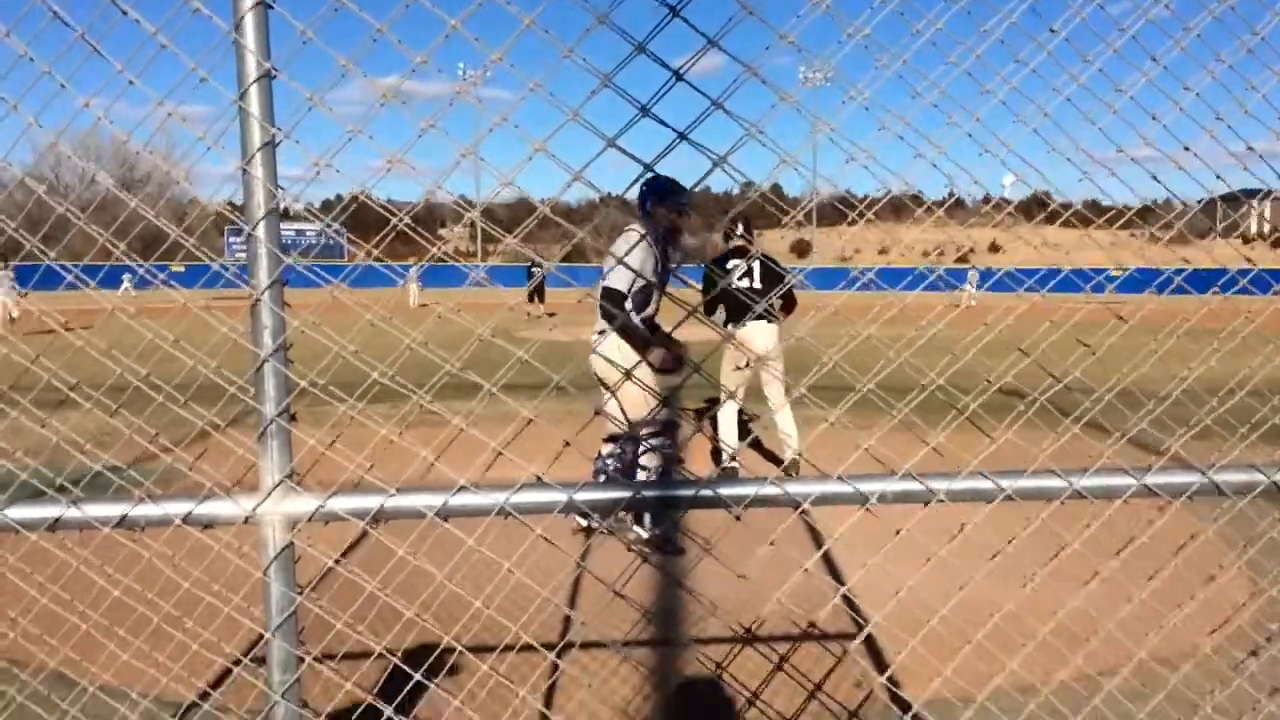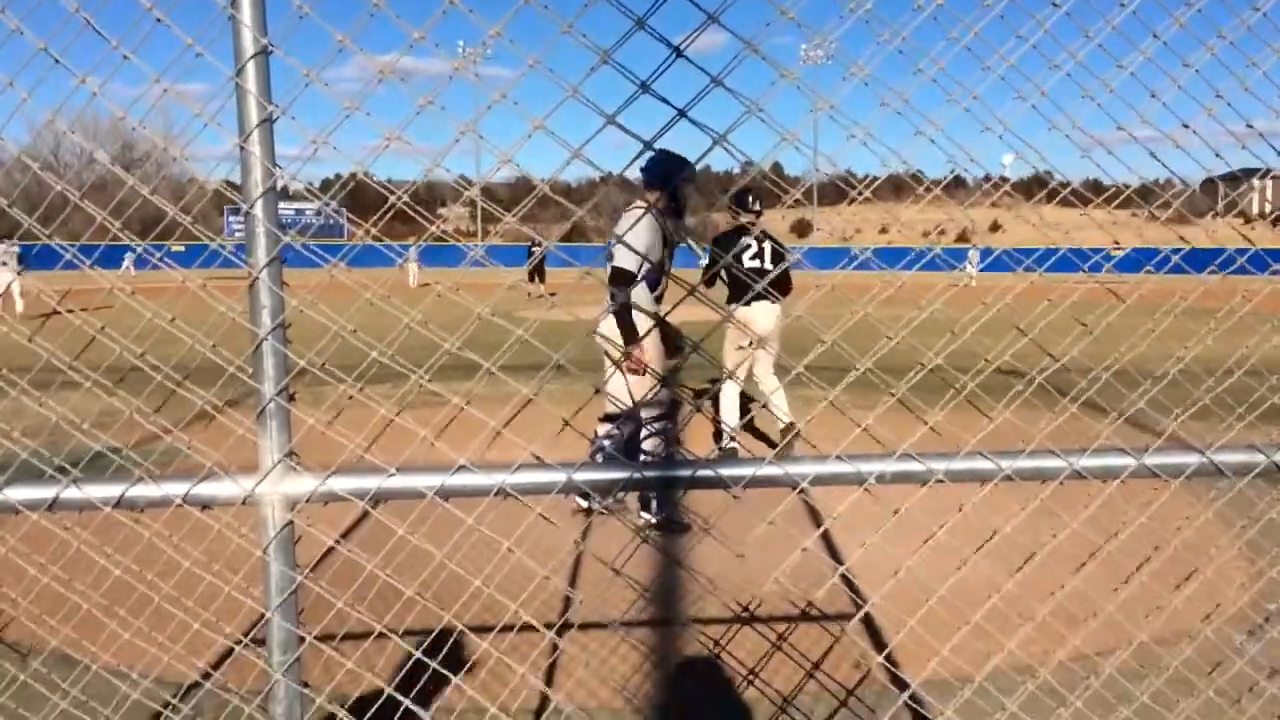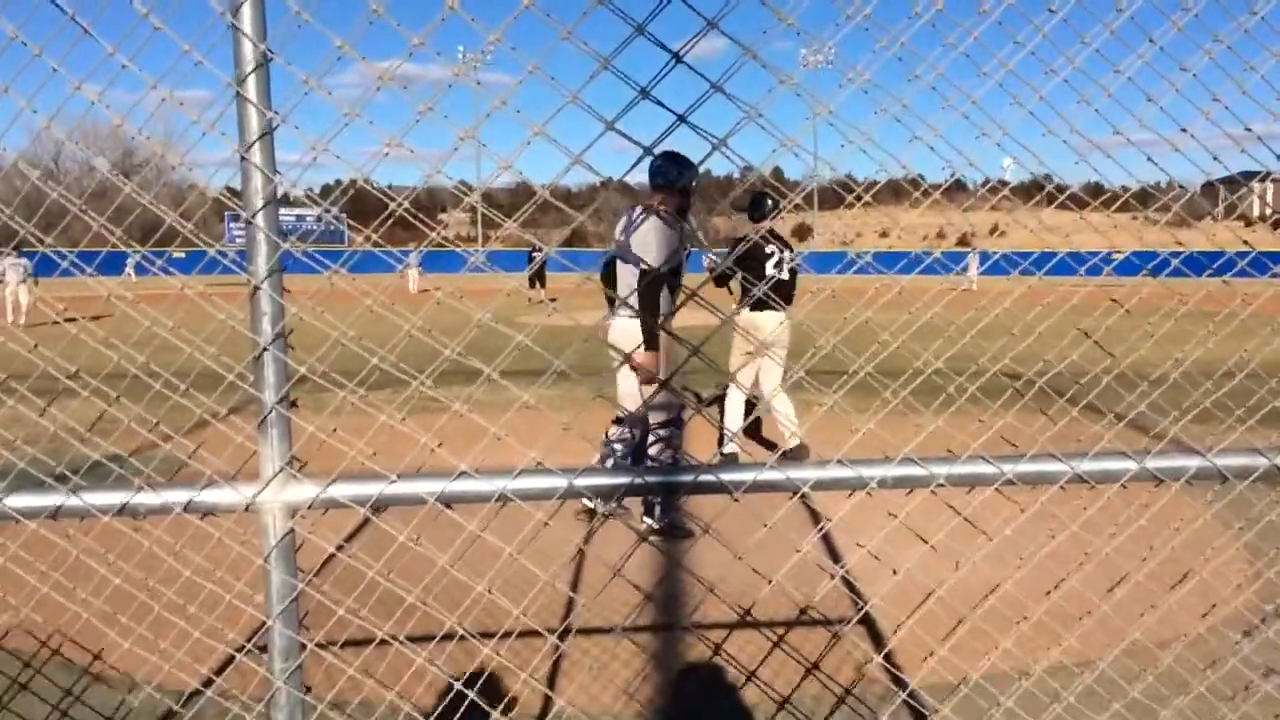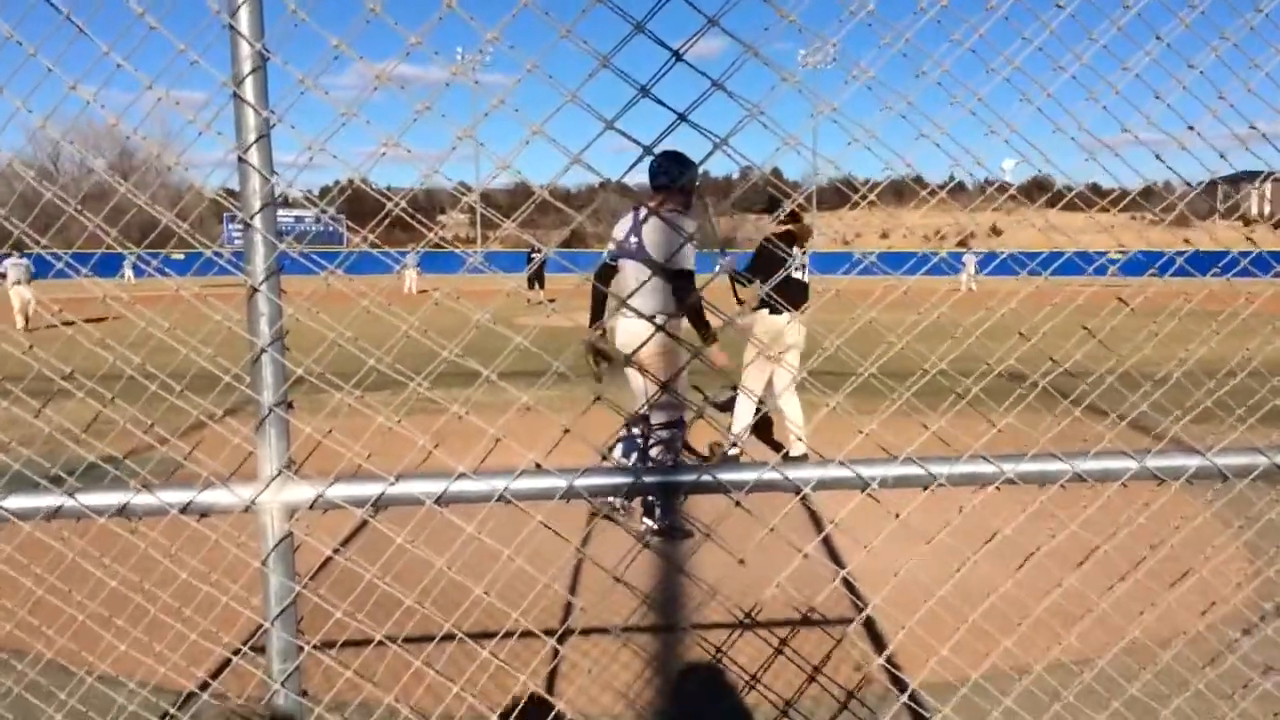
dt=0.2s
person 1, frame 1
left shoulder: (653, 244)
right shoulder: (636, 242)
right elbow: (610, 304)
left wrist: (662, 339)
right wrist: (652, 348)
left hip: (620, 349)
right hip: (621, 350)
left knee: (622, 433)
right knee: (658, 430)
left ankle: (594, 513)
right ankle: (648, 524)
person 1, frame 2
left shoulder: (639, 217)
right shoulder: (648, 222)
right elbow: (620, 285)
left wrist: (657, 320)
right wrist: (633, 344)
left hip: (619, 326)
right hip: (633, 329)
left knee: (620, 412)
right knee: (660, 414)
left ankle: (593, 493)
right ankle: (655, 507)
person 1, frame 3
left shoulder: (632, 218)
right shoulder: (668, 224)
left elbow: (608, 273)
right elbow: (650, 287)
right wrist: (653, 347)
left hip: (622, 325)
right hip: (647, 331)
left knee: (630, 416)
right knee: (665, 421)
left ankle: (600, 496)
right ankle: (658, 512)
person 1, frame 4
left shoulder: (629, 221)
right shoulder: (679, 224)
left elbow: (601, 278)
right elbow: (684, 289)
left wrist: (595, 326)
right wrist: (709, 342)
left hip: (626, 328)
right hip: (659, 332)
left knee: (644, 414)
right knee: (666, 423)
right ankle: (657, 513)
person 2, frame 1
left shoulder: (716, 265)
right shoulder: (769, 262)
left elbow: (709, 309)
right elbow: (790, 302)
left wrist: (719, 295)
left hip: (740, 334)
right hip: (769, 333)
left knee: (729, 402)
right knee: (778, 397)
left ankle: (730, 464)
right ankle: (792, 456)
person 2, frame 2
left shoulder: (726, 239)
right shoulder: (774, 242)
left elbow: (708, 280)
right elbow: (786, 287)
left wrist: (708, 268)
left hip: (744, 313)
right hip: (772, 313)
left knee: (732, 381)
right knee: (765, 375)
left ankle: (729, 444)
right ankle: (786, 423)
person 2, frame 3
left shoulder: (748, 243)
right shoulder: (786, 247)
left elbow: (721, 278)
right elbow: (789, 291)
left wrist: (712, 266)
left hip: (753, 319)
right hip: (780, 321)
left knee: (738, 386)
right knee: (772, 386)
left ankle: (729, 449)
right ankle: (794, 443)
person 2, frame 4
left shoulder: (773, 242)
right shoulder: (801, 247)
left elbow: (749, 275)
left wrist: (731, 271)
right wrist: (754, 302)
left hip: (772, 320)
right hip: (795, 322)
left knee: (750, 389)
right knee: (786, 388)
left ankle: (732, 450)
right ankle: (798, 450)
